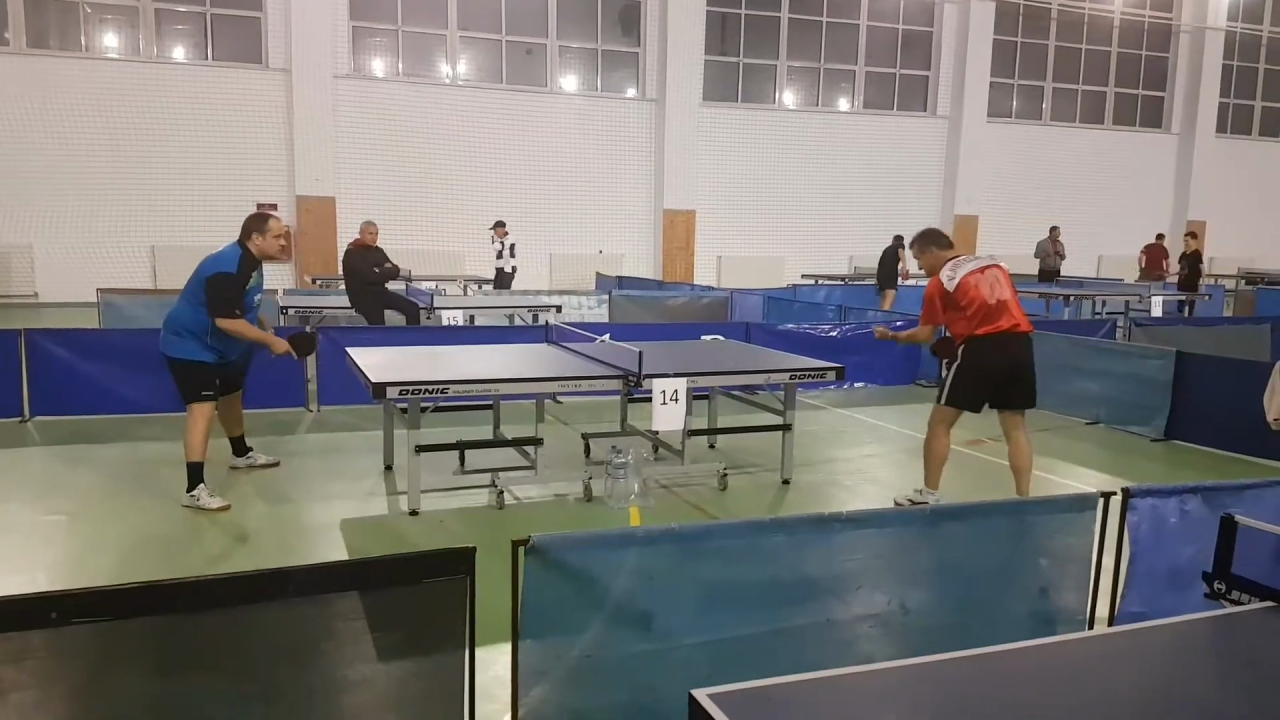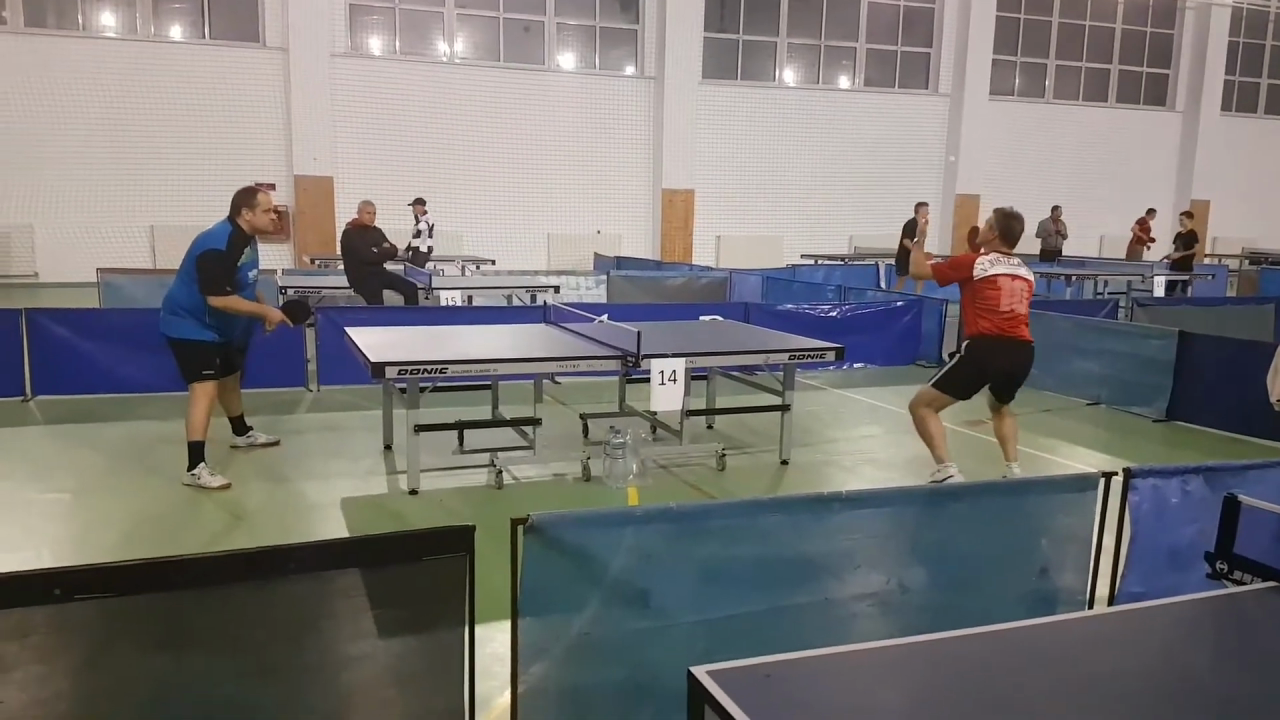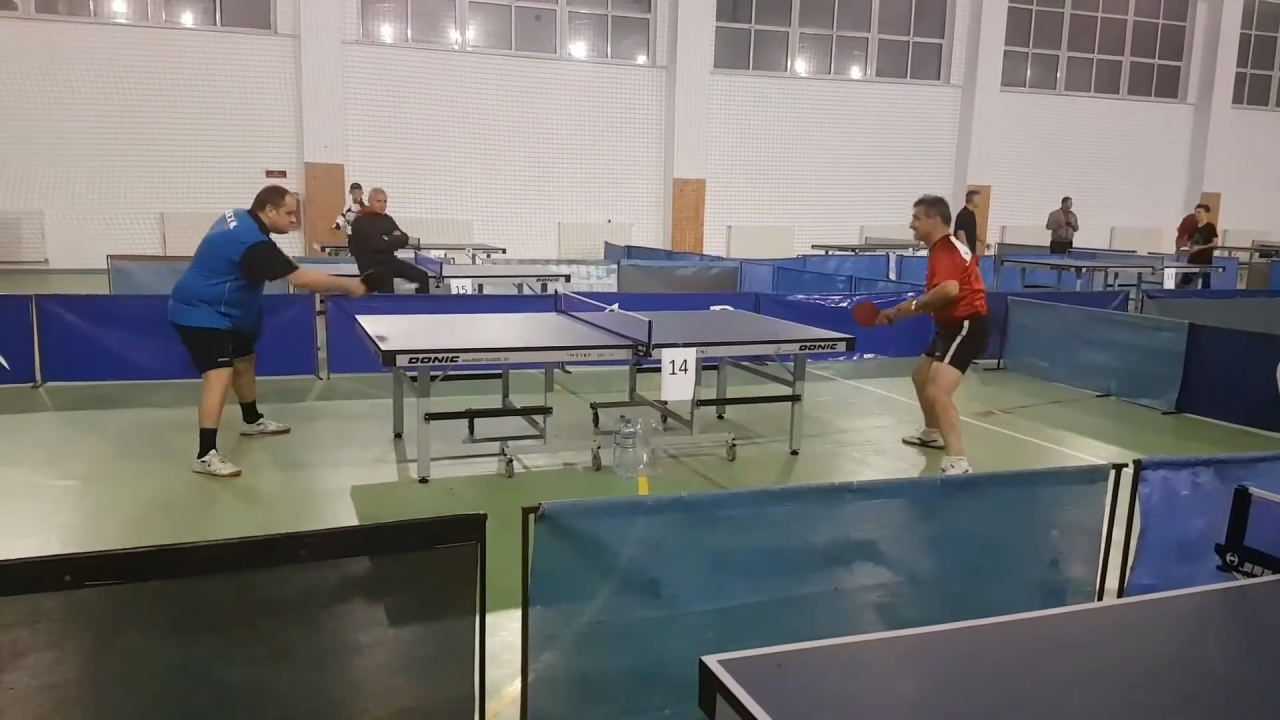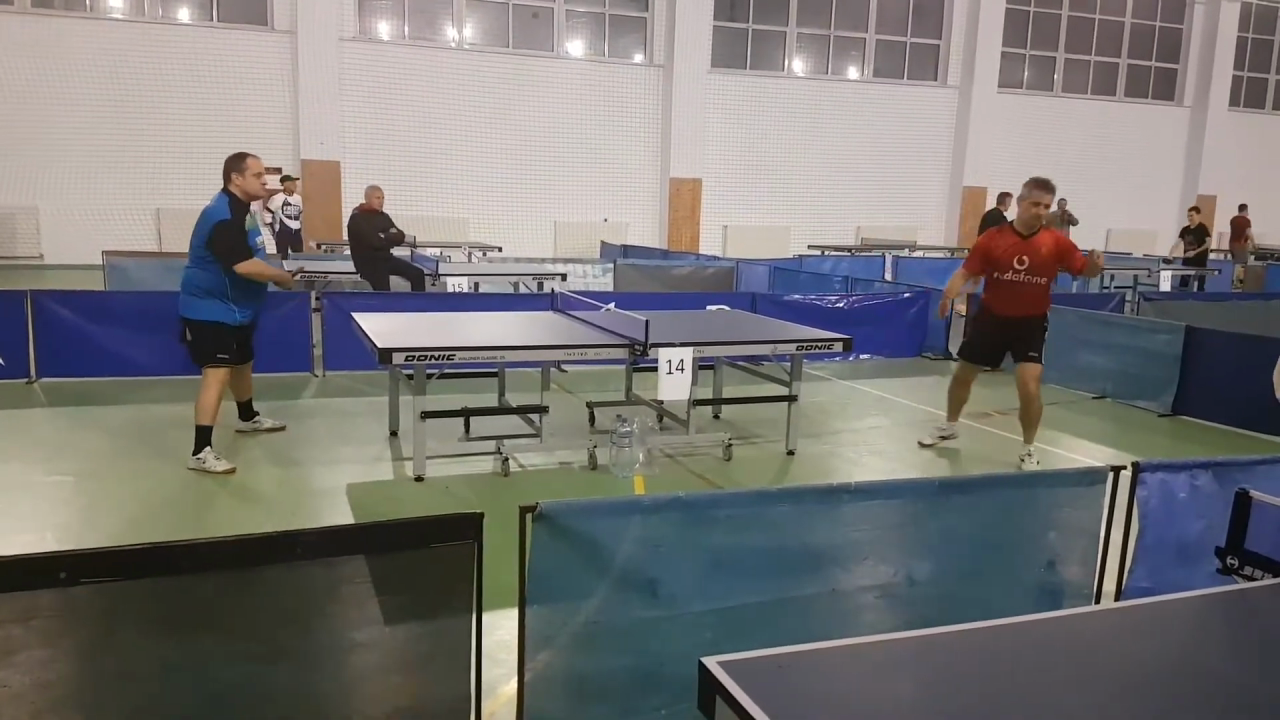
dt=1s
person 1, frame 1
left shoulder: (250, 262)
right shoulder: (228, 268)
right elbow: (227, 321)
left wrist: (265, 329)
right wrist: (270, 341)
left hip: (216, 346)
right hip: (190, 345)
left knee: (232, 396)
right knee: (203, 409)
left ankle: (241, 454)
right ankle: (195, 489)
person 1, frame 2
left shoulder: (246, 239)
right shoulder: (218, 245)
right elbow: (219, 298)
left wrist: (262, 307)
right wrist: (265, 311)
left hip: (219, 327)
right hip: (191, 325)
left knee: (230, 378)
right knee: (205, 388)
left ankle: (242, 433)
right ankle: (195, 468)
person 1, frame 3
left shoulder: (240, 218)
right shoulder: (251, 241)
right elbow: (298, 277)
left wrist: (287, 265)
right wrist: (346, 285)
left hip: (217, 311)
right hip: (199, 315)
left knee: (244, 362)
right knee: (219, 377)
left ankle: (252, 420)
right ankle: (206, 455)
person 1, frame 4
left shoulder: (238, 208)
right shoulder: (223, 216)
right elbow: (244, 265)
left wrist: (272, 275)
right wrist: (282, 276)
left hip: (234, 308)
right hip: (211, 309)
left knee: (242, 364)
right knee: (218, 373)
left ankle: (248, 417)
right ankle: (201, 451)
person 2, frame 1
left shoulder: (940, 282)
right shoulder: (995, 264)
left elbow: (925, 335)
left wrist: (891, 335)
left hip: (980, 351)
right hip: (1018, 346)
left knee: (940, 423)
right knee: (1016, 428)
left ankle: (929, 495)
right ankle: (1023, 500)
person 2, frame 2
left shoulder: (973, 263)
right shoulder: (1026, 273)
left elbow: (918, 271)
left wrist: (918, 241)
left hip: (983, 350)
right hip: (1021, 352)
left knee: (921, 406)
right knee: (1000, 408)
left ankle: (947, 471)
right ankle: (1013, 470)
person 2, frame 3
left shoulder: (945, 250)
right shoulder: (945, 249)
left elbow: (949, 290)
right elbow: (936, 299)
left wrist: (913, 305)
right wrist: (896, 314)
left hip: (965, 327)
right hip: (955, 326)
left knee: (936, 392)
right knee: (921, 375)
left ankle: (957, 464)
right ankle: (932, 433)
person 2, frame 4
left shoulder: (1056, 241)
right shoulder: (992, 238)
left elbow: (1084, 268)
right elbow: (965, 273)
left wrist: (1095, 264)
right wrist: (948, 294)
left hip: (1031, 322)
right hip: (991, 318)
left knee: (1029, 388)
right knee: (963, 376)
left ankle: (1028, 448)
right ankle: (949, 427)
